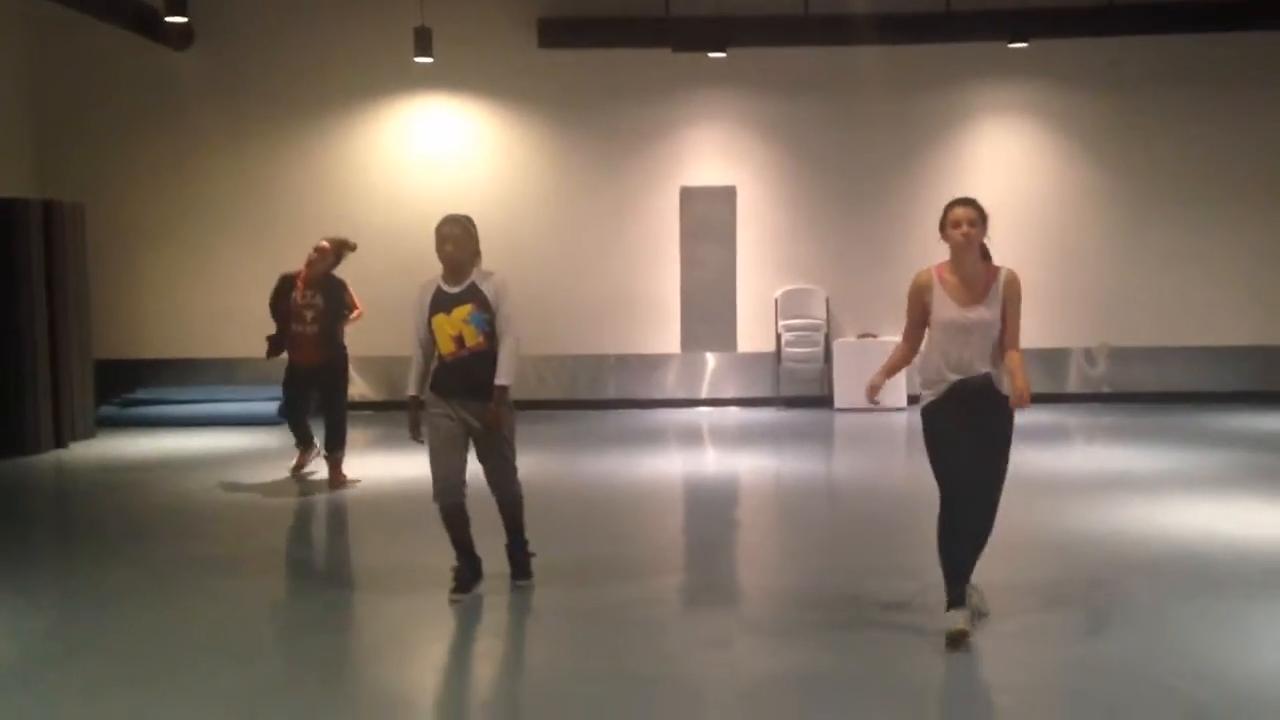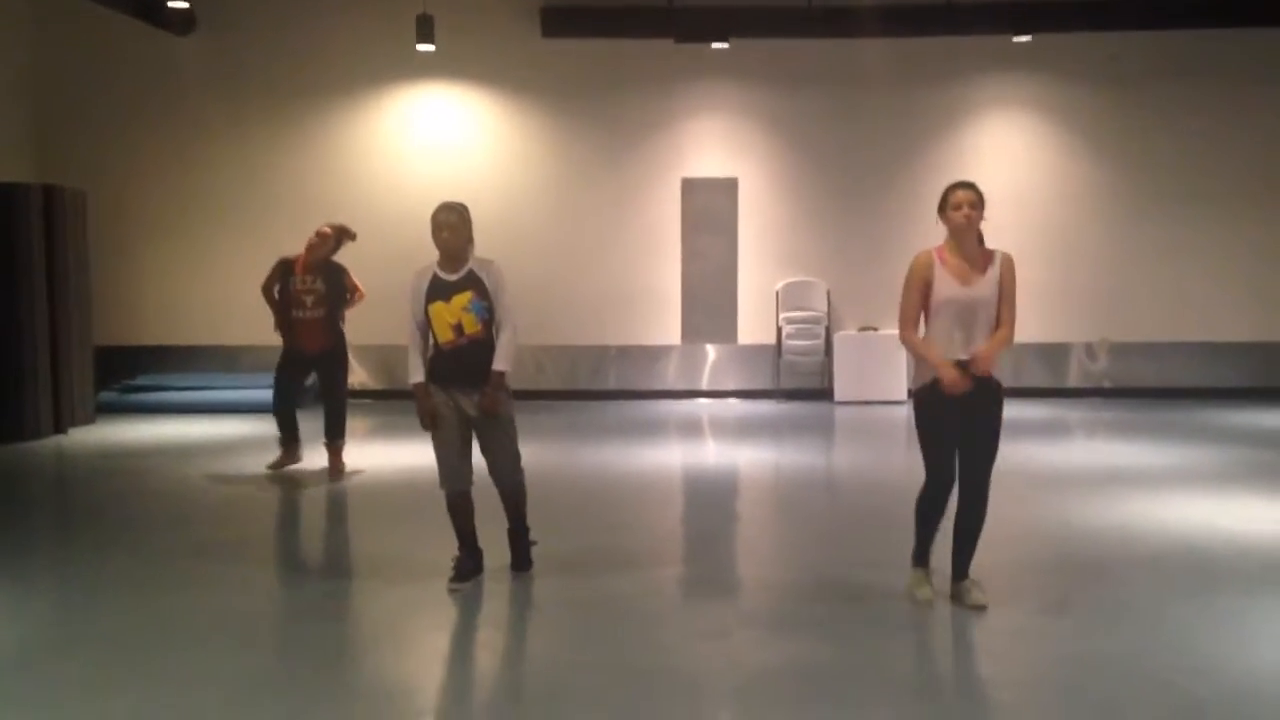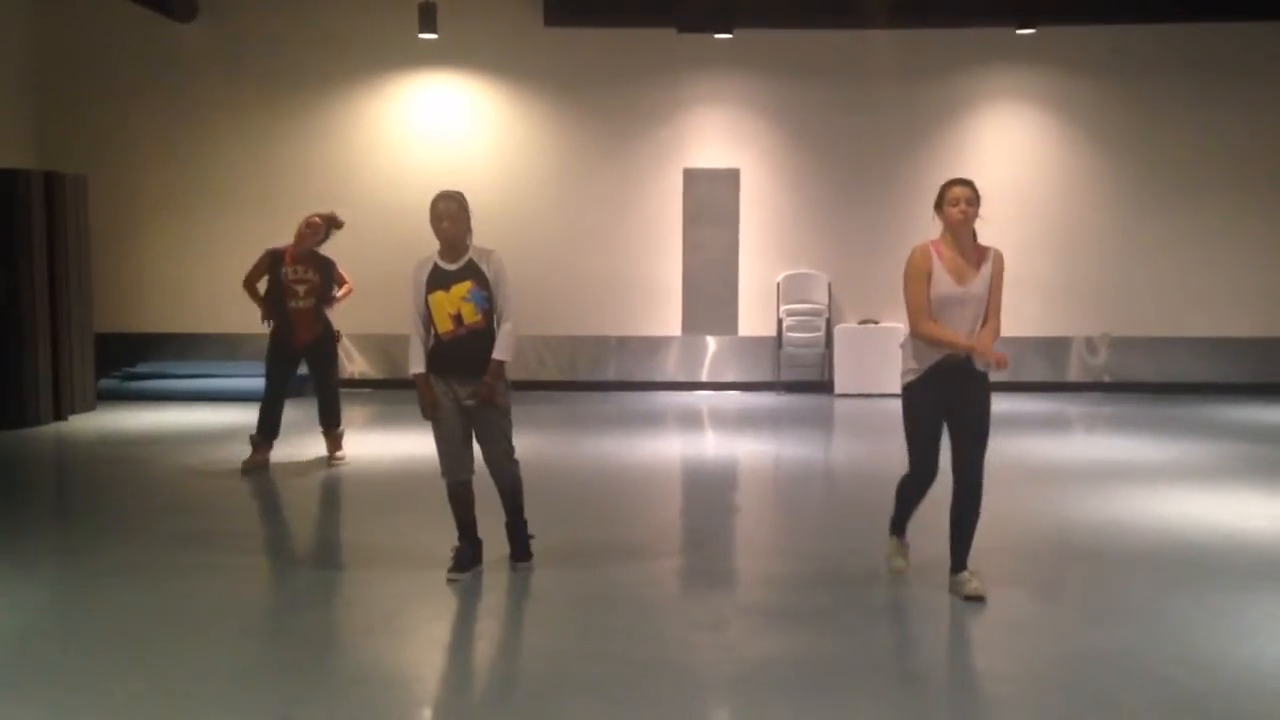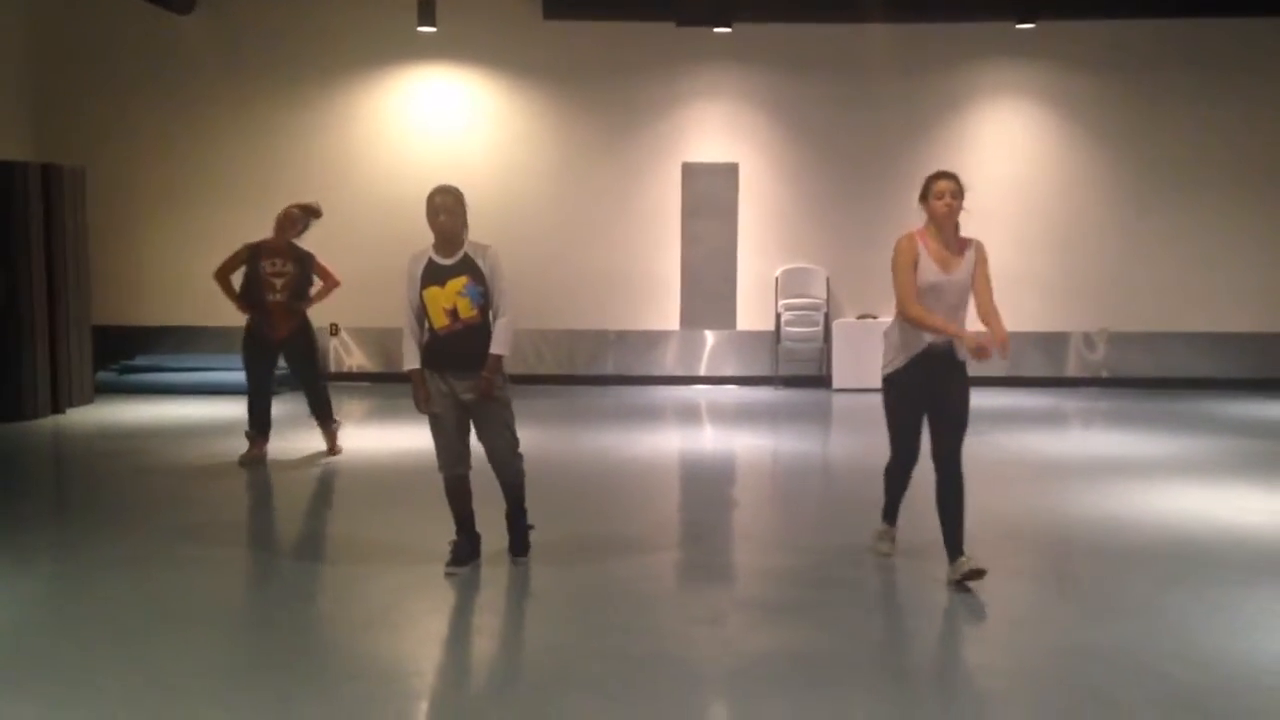
dt=0.2s
person 1, frame 1
left shoulder: (1007, 281)
right shoulder: (926, 283)
left elbow: (1010, 346)
right elbow: (911, 344)
left wrist: (1019, 381)
right wrist: (881, 375)
left hip: (991, 400)
right hip: (943, 400)
left knee: (985, 502)
right knee: (956, 498)
left ankle: (963, 581)
right ankle: (956, 604)
person 1, frame 2
left shoulder: (1002, 264)
right shoulder: (926, 263)
left elbow: (1005, 328)
right elbow: (908, 331)
left wrist: (988, 351)
right wrist: (940, 365)
left hip: (983, 385)
right hip: (936, 383)
left knee: (977, 485)
right knee: (940, 478)
left ankle: (961, 576)
right ankle: (920, 566)
person 1, frame 3
left shoulder: (993, 259)
right shoulder: (922, 256)
left elbow: (992, 322)
right elbow: (920, 325)
left wrist: (983, 348)
right wrist: (972, 345)
left hip: (971, 376)
right hip: (926, 376)
left knee: (970, 476)
right knee: (923, 471)
left ankle: (960, 569)
right ankle: (897, 534)
person 1, frame 4
left shoulder: (974, 250)
right shoulder: (908, 245)
left elbow: (985, 301)
right elbow: (908, 309)
left wrist: (998, 332)
right wrist: (962, 333)
left hip: (949, 364)
right hip: (906, 363)
left knee: (949, 460)
right knee: (904, 455)
left ankle: (956, 556)
right ankle: (888, 523)
person 2, frame 1
left shoulder: (492, 285)
right shoulder: (427, 292)
left elbow: (508, 341)
right elbow: (421, 349)
left wrist: (498, 400)
right wrist: (413, 404)
left hip: (487, 399)
right hip: (444, 402)
left knee: (504, 484)
right knee: (446, 488)
left ankle: (519, 555)
right ankle: (468, 565)
person 2, frame 2
left shoulder: (489, 272)
right shoulder: (422, 280)
left elbow: (507, 329)
right elbow: (417, 339)
left wrist: (495, 385)
right wrist: (421, 394)
left hip: (486, 387)
right hip: (443, 391)
left knee: (507, 471)
right knee: (453, 479)
left ankle: (520, 544)
right ankle: (469, 557)
person 2, frame 3
left shoulder: (489, 261)
right shoulder: (423, 270)
left elbow: (507, 320)
right elbow: (418, 330)
left wrist: (493, 374)
right wrist: (422, 385)
left hip: (485, 377)
right hip: (443, 381)
left knee: (503, 463)
right knee: (455, 469)
left ankle: (518, 535)
right ankle: (468, 547)
person 2, frame 4
left shoulder: (485, 256)
right shoulder: (418, 264)
left elbow: (503, 314)
right elbow: (412, 324)
left wrist: (491, 369)
right wrist: (416, 379)
left hip: (483, 372)
right hip: (439, 377)
left knee: (505, 456)
right knee: (452, 464)
left ankle: (518, 528)
right ankle: (466, 541)
person 3, frame 1
left shoulder: (337, 287)
right shoulder: (288, 281)
left elbow: (357, 309)
right elbow: (275, 307)
left wrist: (343, 324)
right wrist: (281, 335)
left hip: (330, 361)
right hip: (298, 361)
left knee: (334, 413)
right knee: (292, 411)
left ankle: (335, 466)
right ankle: (307, 447)
person 3, frame 2
left shoulder: (337, 272)
right shoulder: (286, 265)
left elbow: (359, 293)
right elbow: (267, 288)
left wrist: (342, 309)
right wrist: (280, 315)
left hip: (330, 347)
right hip: (296, 346)
left knee: (334, 400)
right knee: (282, 399)
left ankle: (335, 454)
right ankle: (290, 449)
person 3, frame 3
left shoulder: (325, 264)
right shoulder: (274, 257)
left elbow: (347, 285)
right elbow: (249, 282)
left wrist: (334, 299)
right wrist: (265, 306)
left hip: (319, 336)
right hip: (283, 337)
left knee: (327, 390)
right knee: (273, 393)
left ankle: (334, 441)
right ankle: (261, 449)
person 3, frame 4
left shoulder: (303, 257)
right shoulder: (253, 251)
left elbow: (333, 281)
right elbow: (221, 274)
left wrist: (309, 301)
right wrist: (240, 302)
left hip: (296, 330)
right hip: (260, 331)
left knee: (313, 382)
right knee: (258, 388)
left ankle: (329, 431)
right ankle: (258, 443)
